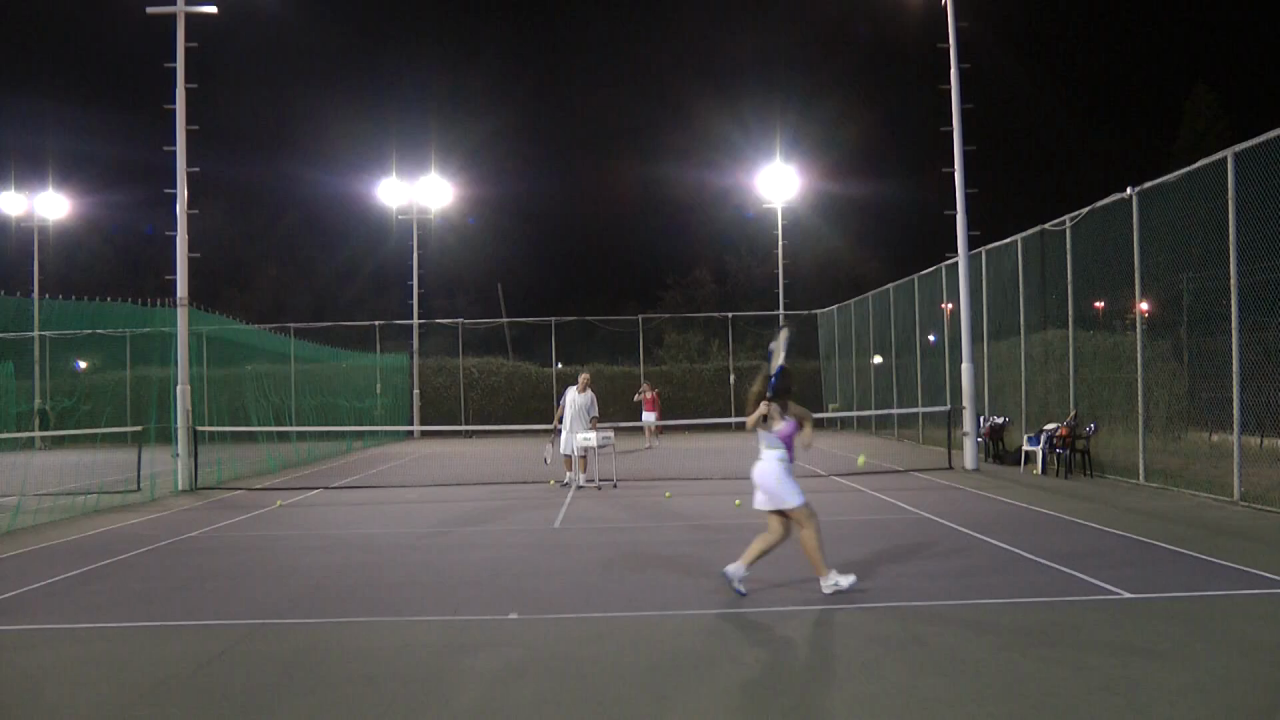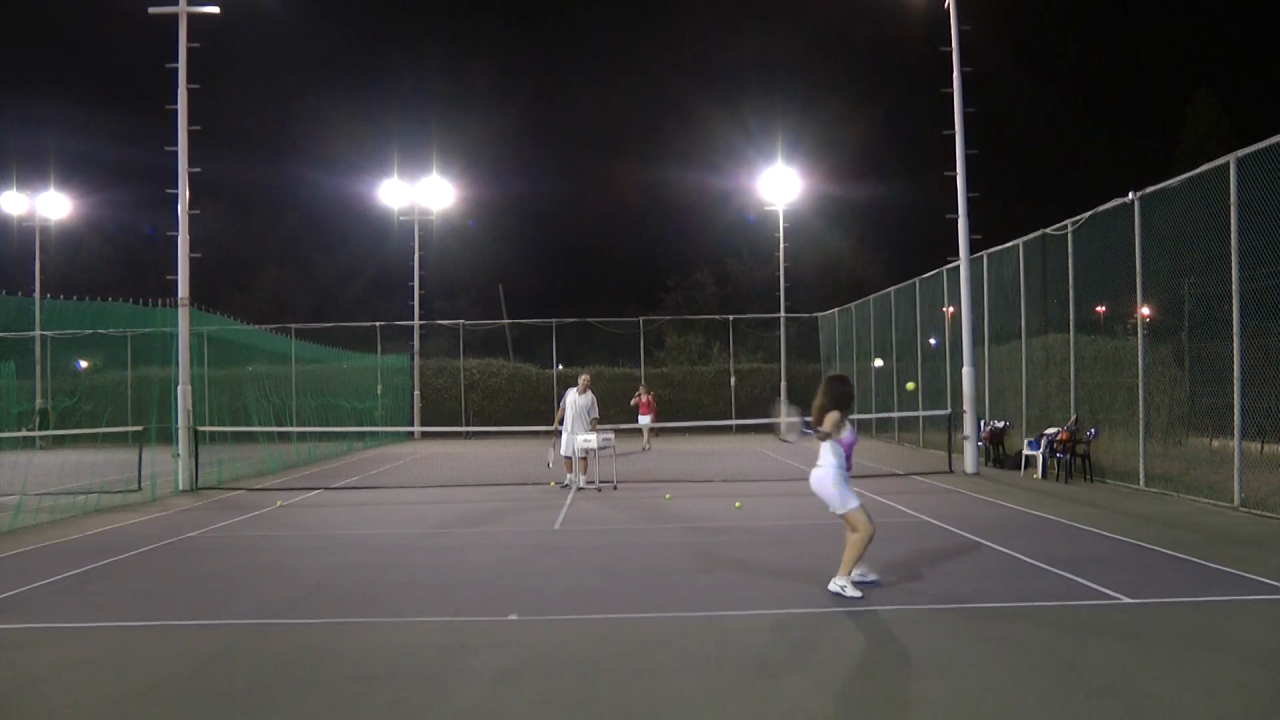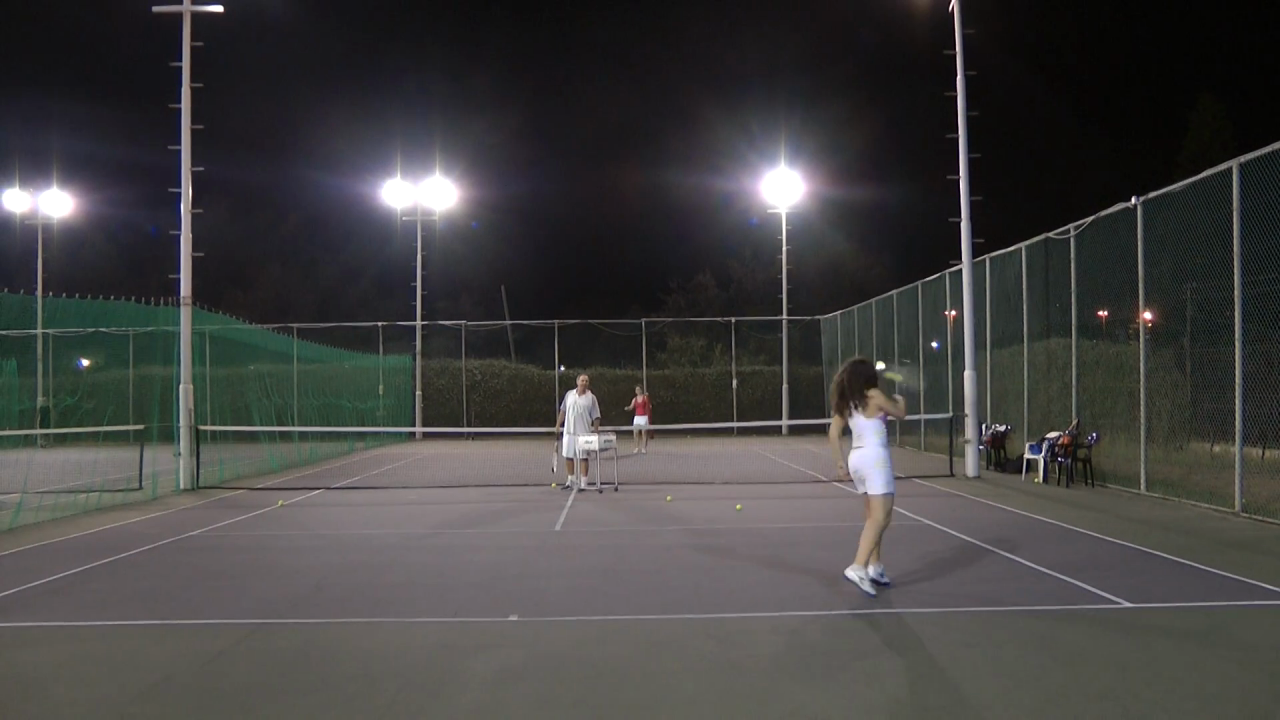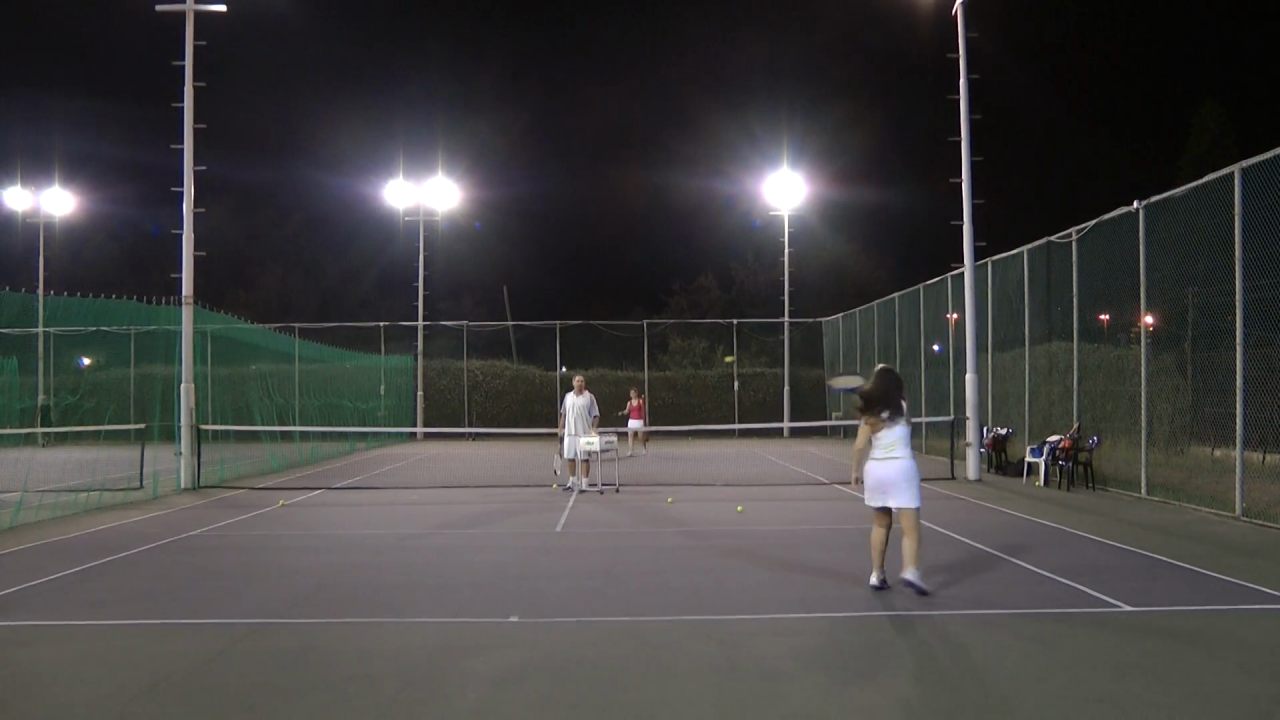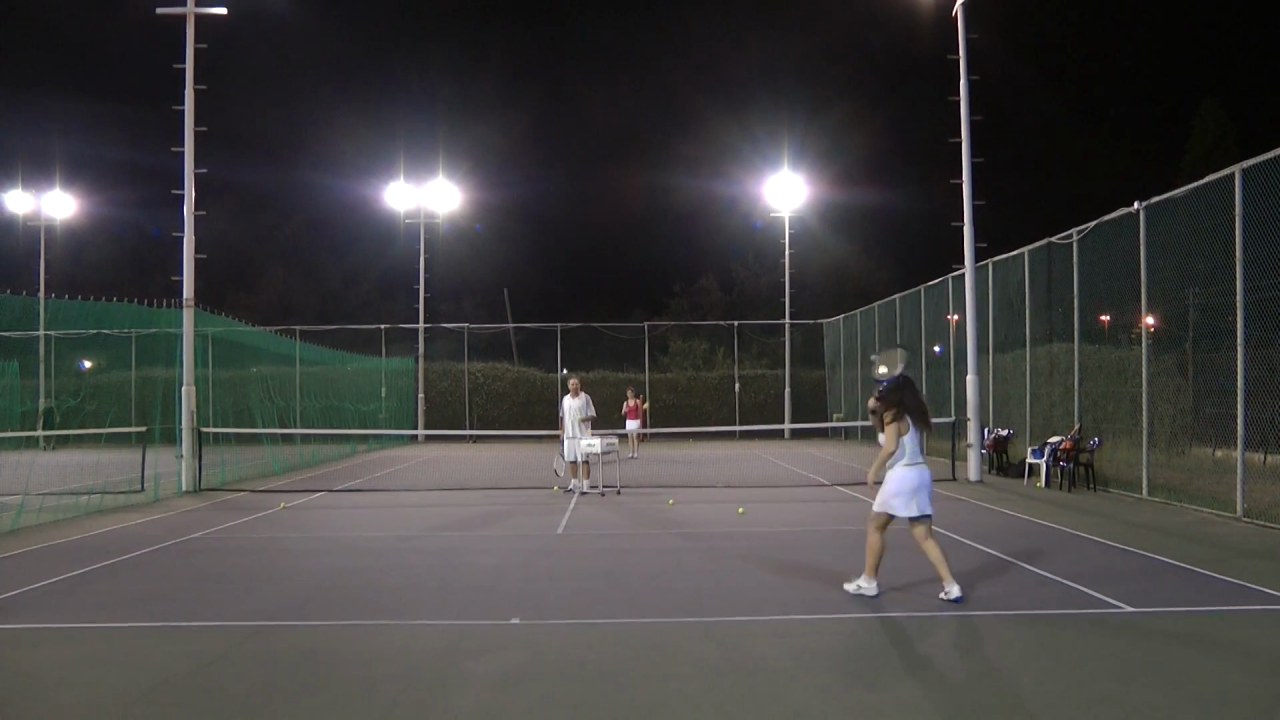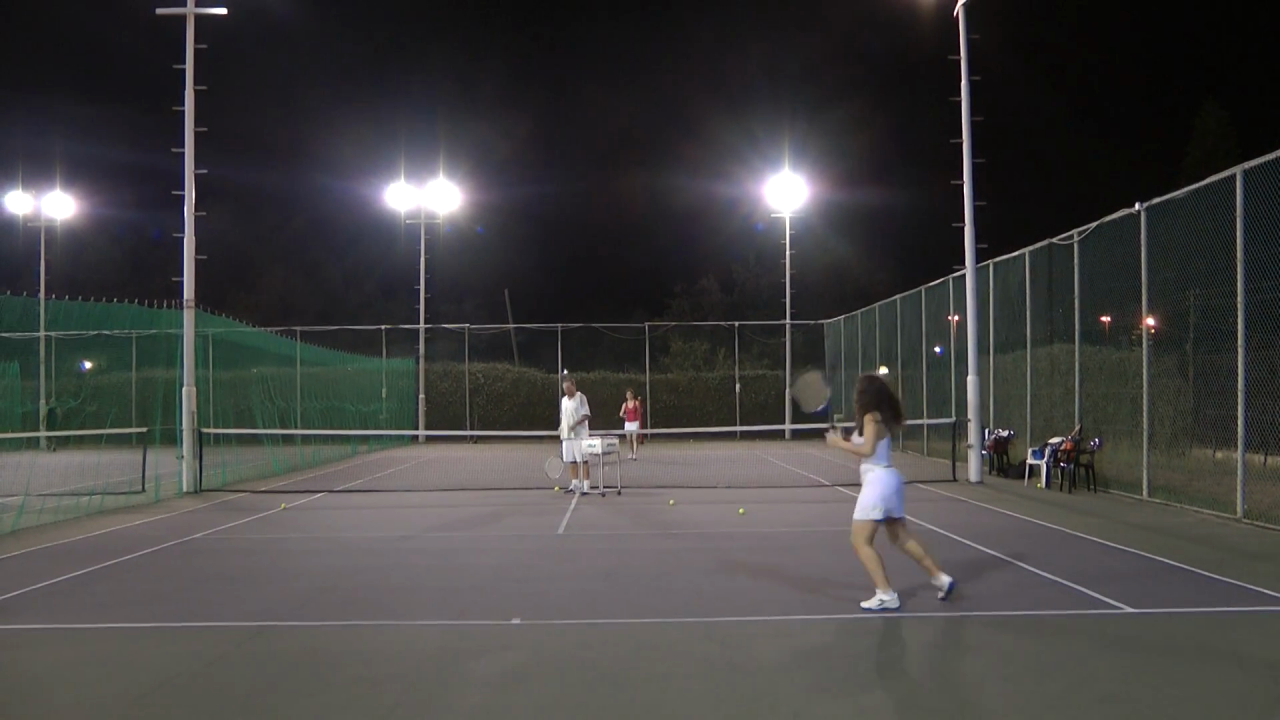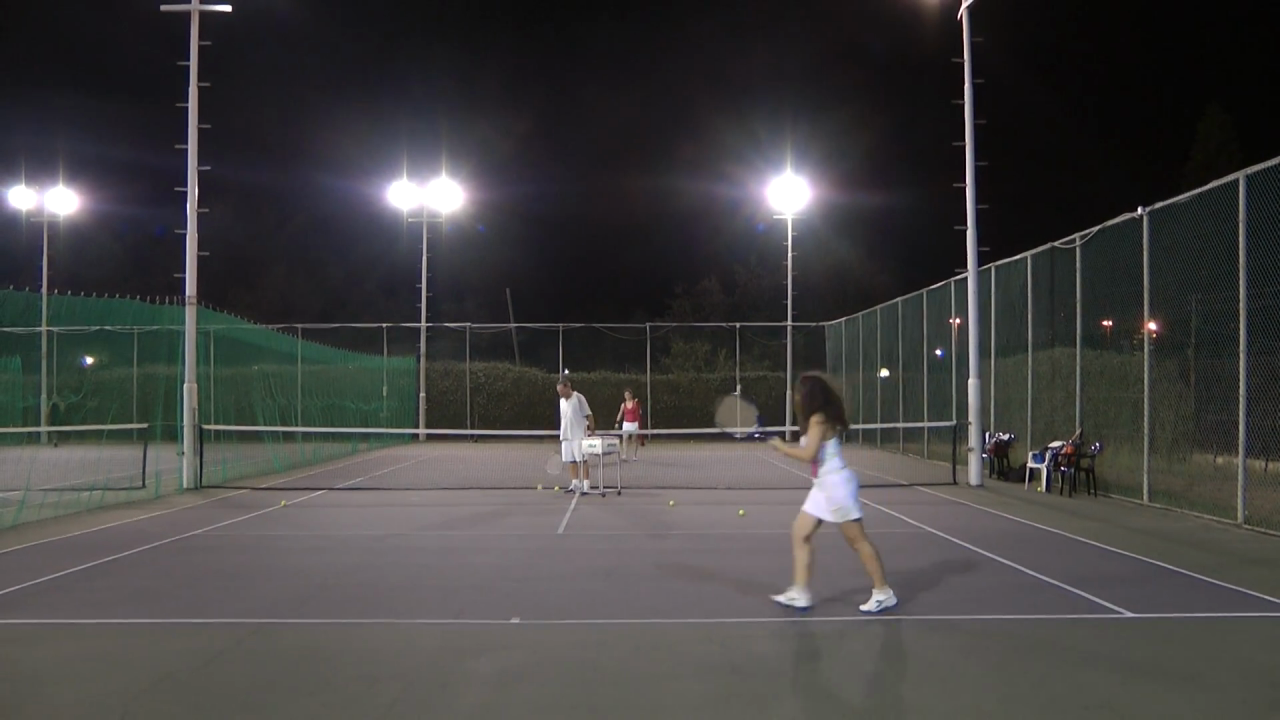
dt=0.3s
person 1, frame 1
left shoulder: (786, 407)
right shoulder: (769, 408)
left elbow: (806, 415)
right elbow: (750, 424)
left wrist: (807, 431)
right wrist: (758, 413)
left hip: (771, 473)
right hip: (774, 472)
left knee: (778, 531)
right knee: (809, 523)
left ankle: (738, 567)
right ankle: (827, 578)
person 1, frame 2
left shoulder: (835, 416)
right shoulder: (834, 415)
right elbow: (823, 430)
right wrist: (823, 434)
left hip: (833, 478)
right hip: (830, 479)
left knee: (859, 524)
right knee: (865, 529)
left ankle: (856, 569)
right ankle: (840, 580)
person 1, frame 3
left shoulder: (845, 402)
right shoulder: (874, 394)
left elbow: (834, 432)
right elbow: (899, 413)
left wrist: (840, 461)
right wrist: (900, 401)
left hip: (858, 457)
right hip: (874, 457)
left knee: (876, 515)
right knee: (879, 518)
left ankle: (874, 568)
right ankle: (858, 569)
person 1, frame 4
left shoulder: (872, 412)
right shoulder: (903, 407)
left elbow: (860, 446)
left wrist: (856, 470)
left hip: (876, 470)
right hip: (903, 469)
left knee: (881, 525)
right knee: (911, 529)
left ankle: (877, 575)
right ankle: (911, 571)
person 1, frame 5
left shoulder: (892, 415)
right shoulder: (914, 415)
left elbow: (890, 447)
left wrist: (874, 471)
right wrist: (875, 410)
left hip: (900, 477)
right hip: (921, 475)
left knee: (875, 529)
right knee: (926, 538)
left ankle: (868, 582)
right ankle: (951, 586)
person 1, frame 6
left shoulder: (871, 417)
right shoulder: (878, 419)
left elbow: (866, 450)
left wrist: (840, 443)
right wrist: (844, 439)
left hip: (878, 482)
right hip: (888, 479)
left knee: (860, 541)
right knee: (902, 538)
left ankle: (886, 594)
right ankle: (940, 578)
person 1, frame 7
left shoulder: (818, 419)
right shoulder: (818, 419)
left elbow: (809, 455)
left wrist: (782, 447)
right wrist: (790, 449)
left hip: (837, 483)
right hip: (823, 486)
left knee: (857, 540)
right knee: (799, 535)
left ankle: (884, 593)
right ankle: (799, 593)
